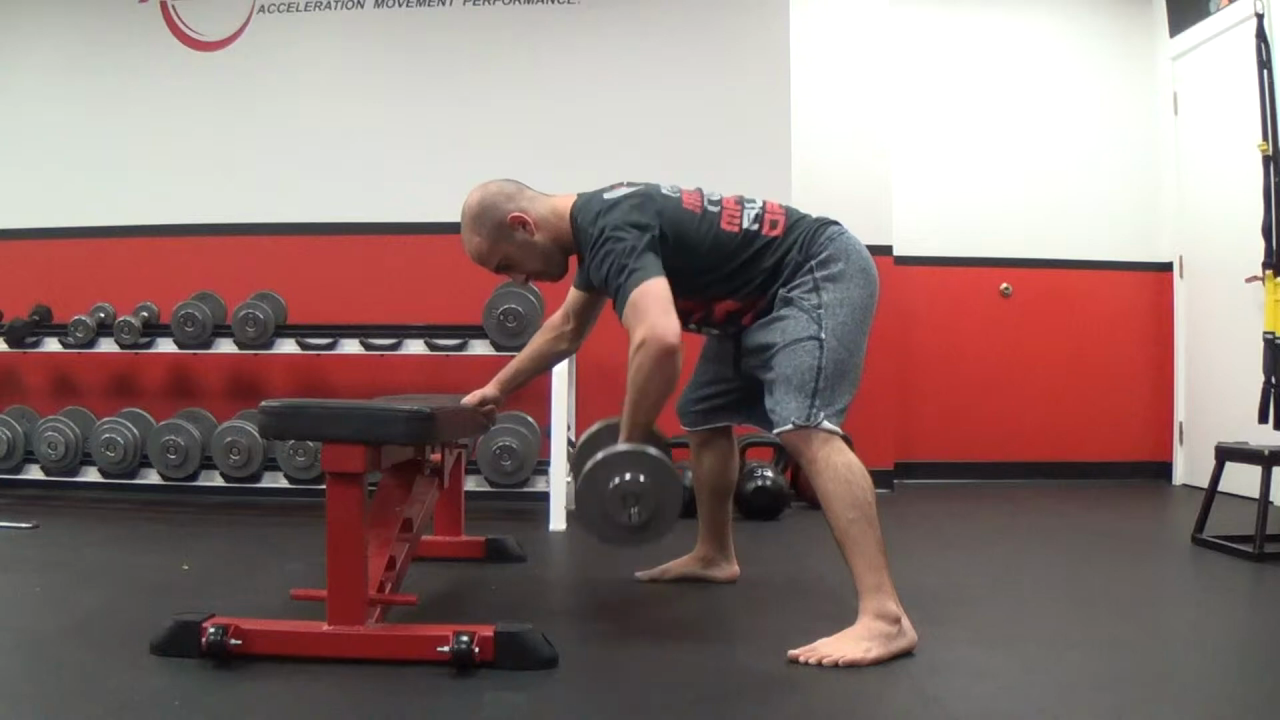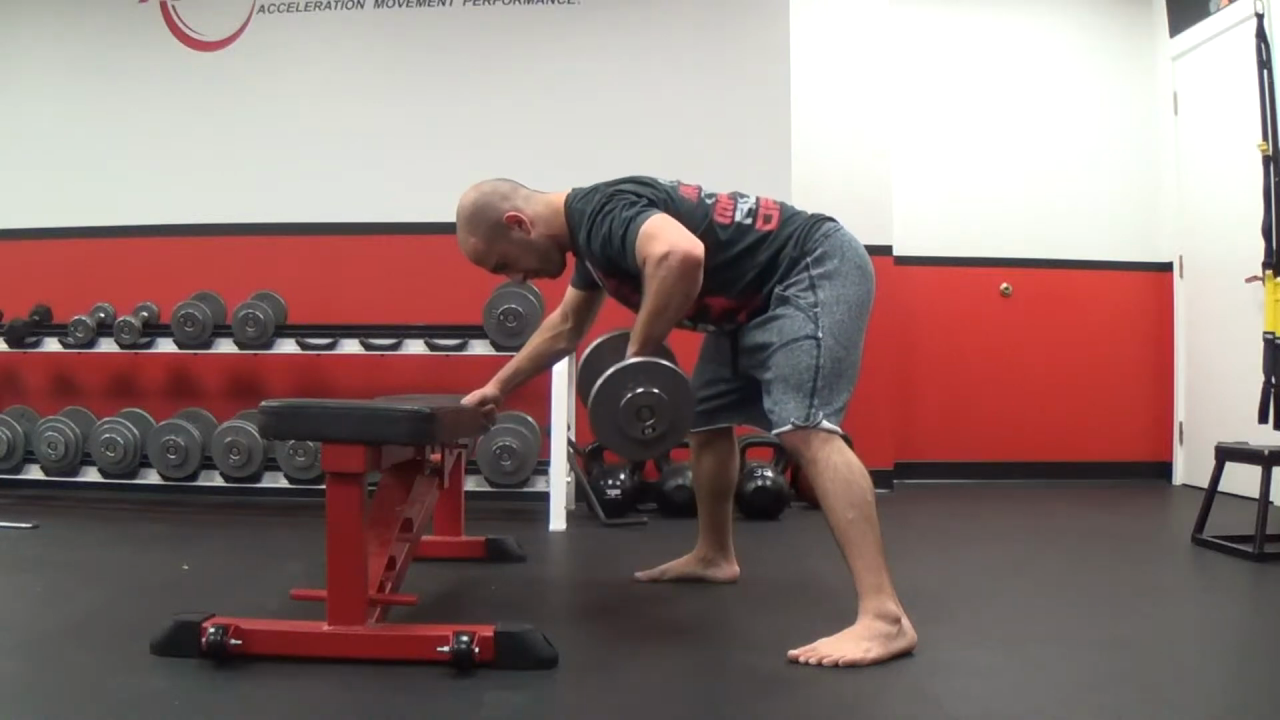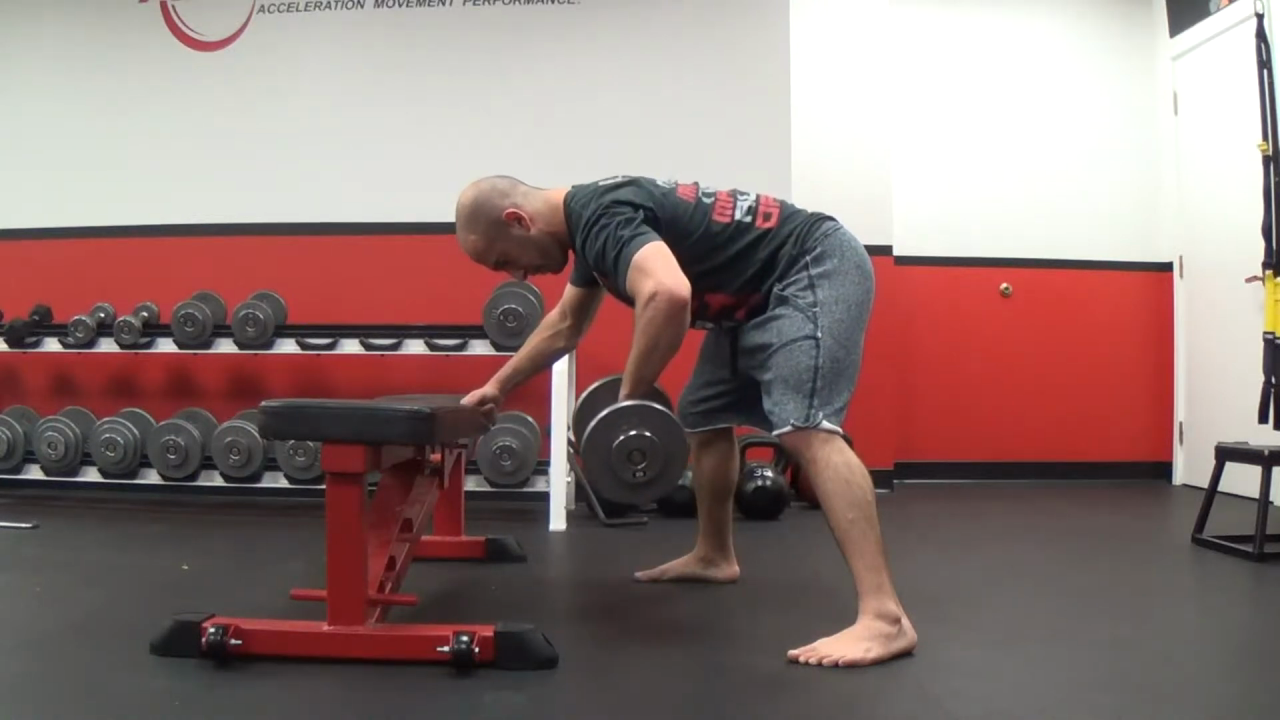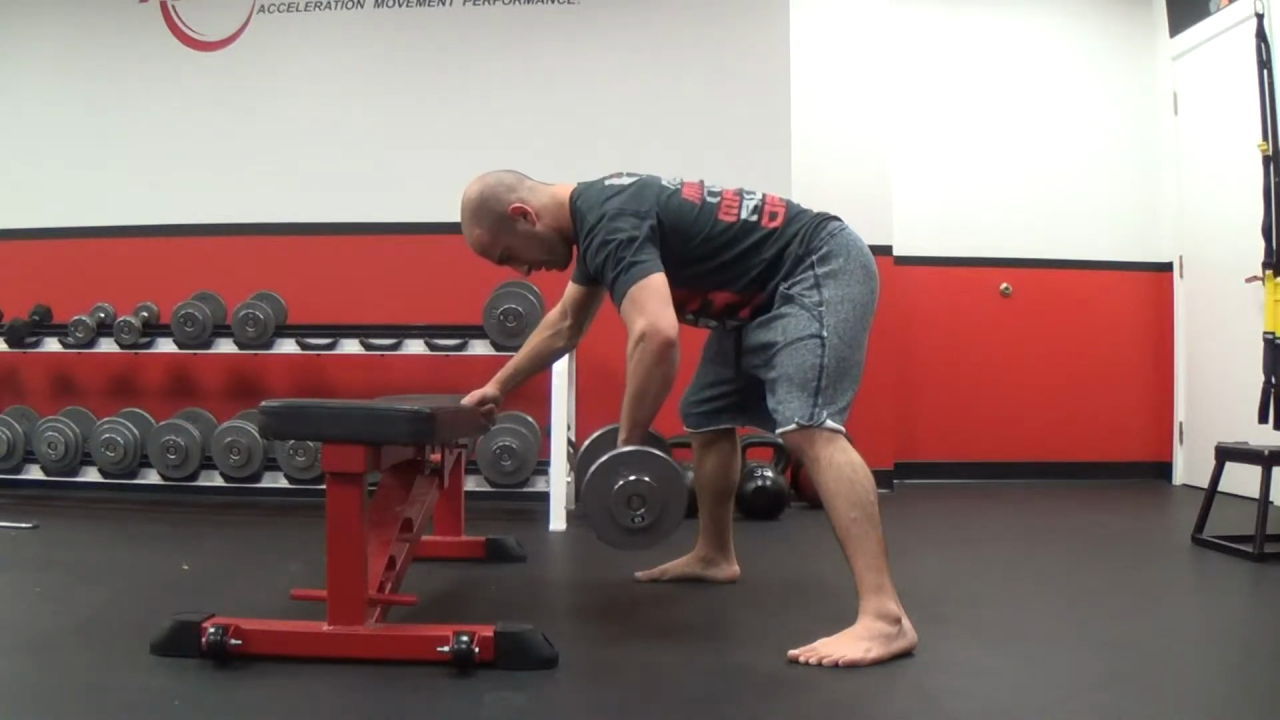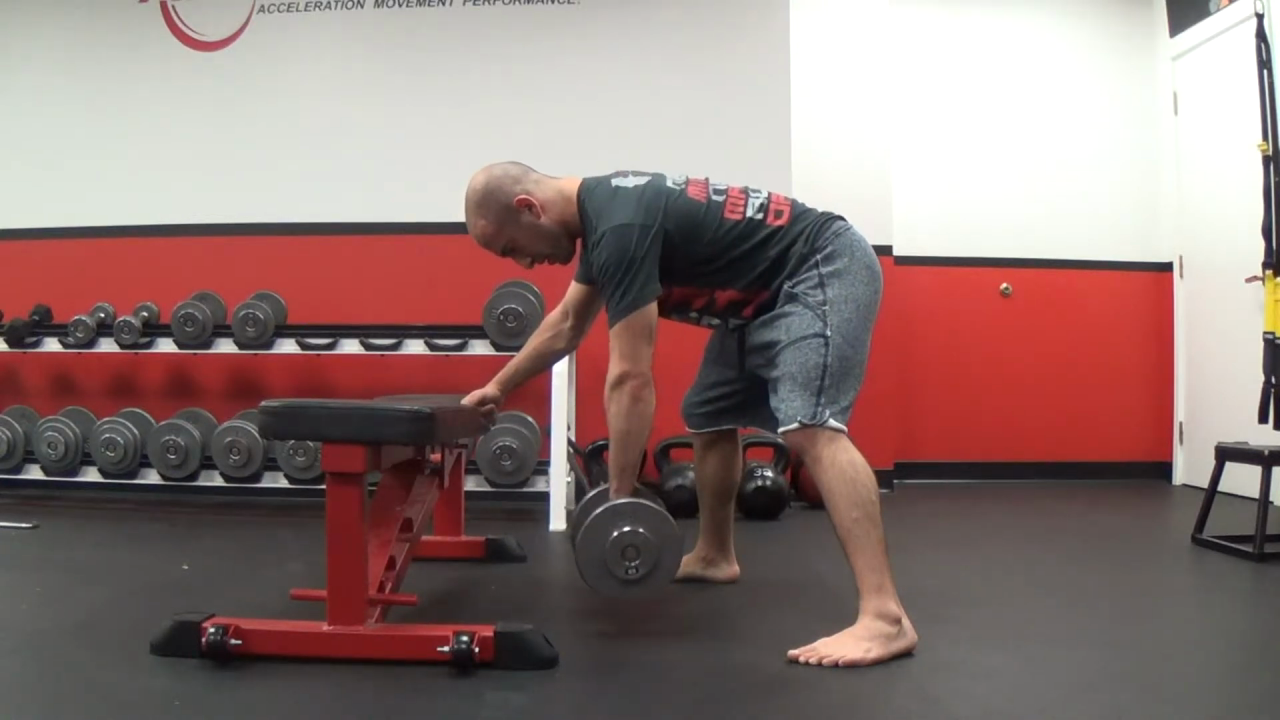
dt=1s
person 1, frame 1
left shoulder: (612, 232)
right shoulder: (597, 222)
left elbow: (660, 342)
right elbow: (567, 329)
left wrist: (627, 448)
right wrist: (498, 387)
left hip: (821, 273)
right hip: (765, 297)
left knee: (804, 430)
right knee: (704, 417)
left ankle: (885, 618)
right ankle: (713, 556)
person 1, frame 2
left shoulder: (602, 214)
right shoulder: (590, 228)
left elbow: (681, 255)
right elbow: (566, 327)
left wrist: (636, 360)
right wrist: (499, 385)
left hip: (815, 269)
right hip: (759, 297)
left knee: (805, 429)
right knee: (706, 419)
left ankle: (884, 617)
right ankle: (714, 556)
person 1, frame 3
left shoulder: (600, 219)
right shoulder: (591, 220)
left elbow: (669, 294)
right elbow: (565, 326)
left wrist: (628, 404)
right wrist: (499, 385)
left hip: (814, 269)
right hip: (760, 294)
left knee: (805, 429)
right knee: (704, 418)
left ankle: (884, 617)
right ankle: (713, 555)
person 1, frame 4
left shoulder: (609, 222)
right shoulder: (595, 216)
left elbow: (657, 335)
right elbow: (565, 325)
left wrist: (627, 449)
right wrist: (498, 386)
left hip: (820, 270)
right hip: (764, 294)
left knee: (807, 429)
right knee: (707, 418)
left ankle: (884, 616)
right ankle: (713, 555)
person 1, frame 5
left shoulder: (620, 226)
right shoulder: (599, 214)
left elbow: (631, 379)
right elbow: (567, 326)
left wrist: (620, 503)
right wrist: (499, 386)
left hip: (823, 270)
right hip: (766, 293)
left knee: (809, 428)
right knee: (708, 419)
left ankle: (884, 616)
right ankle: (714, 556)
